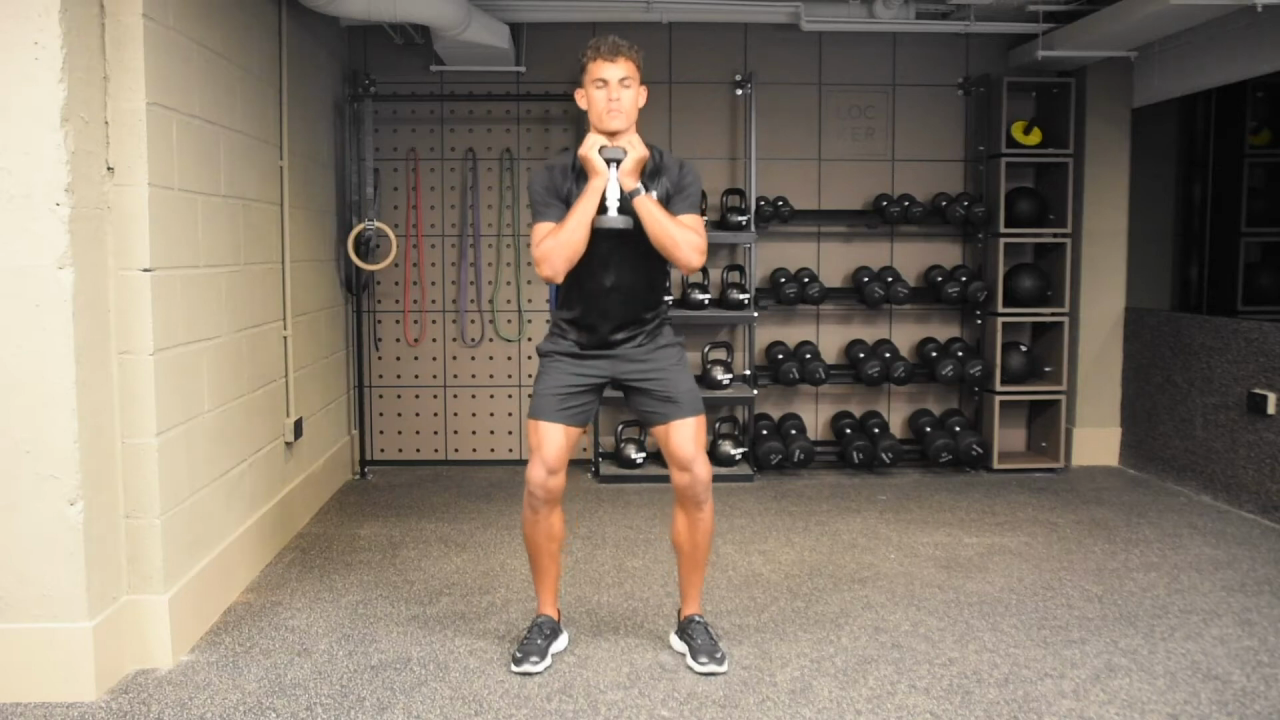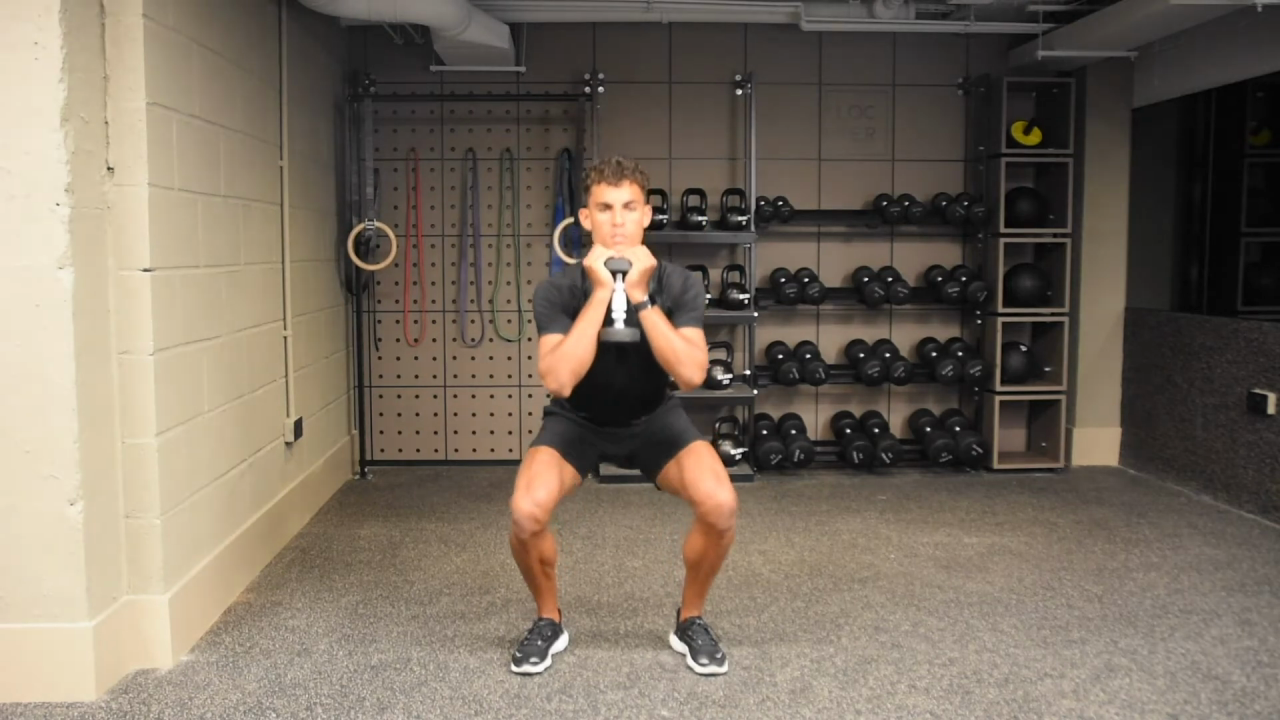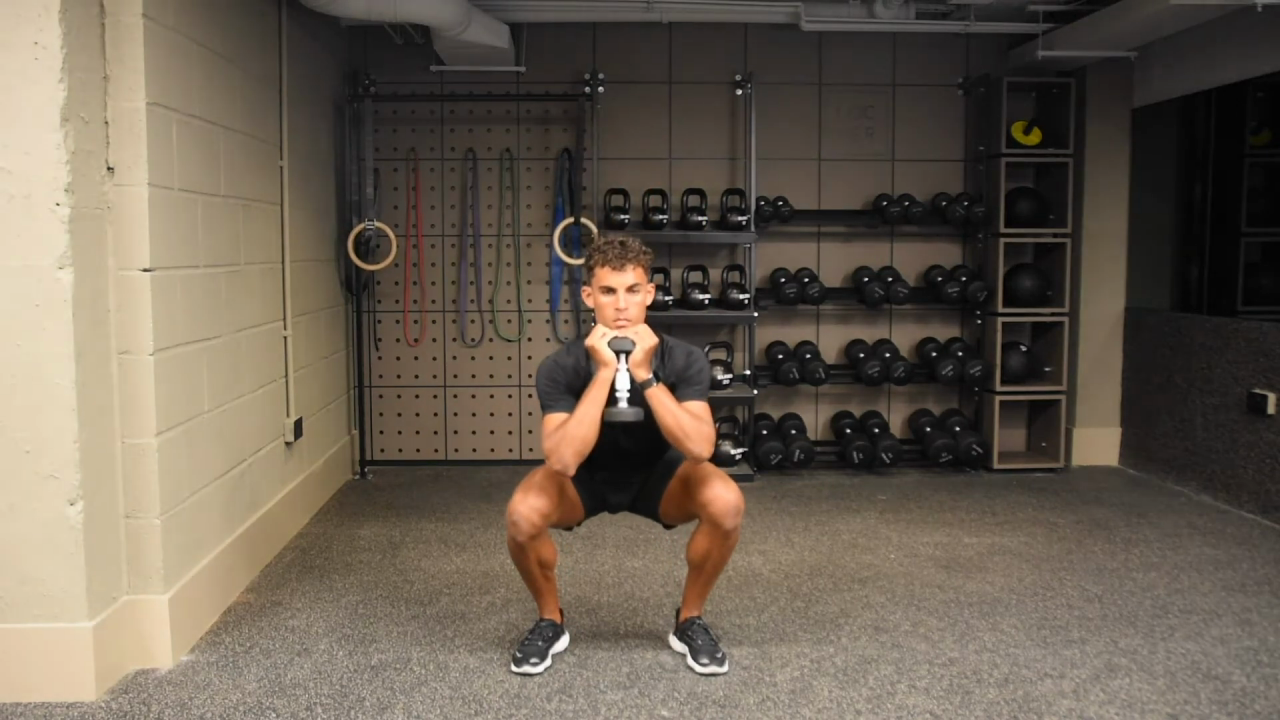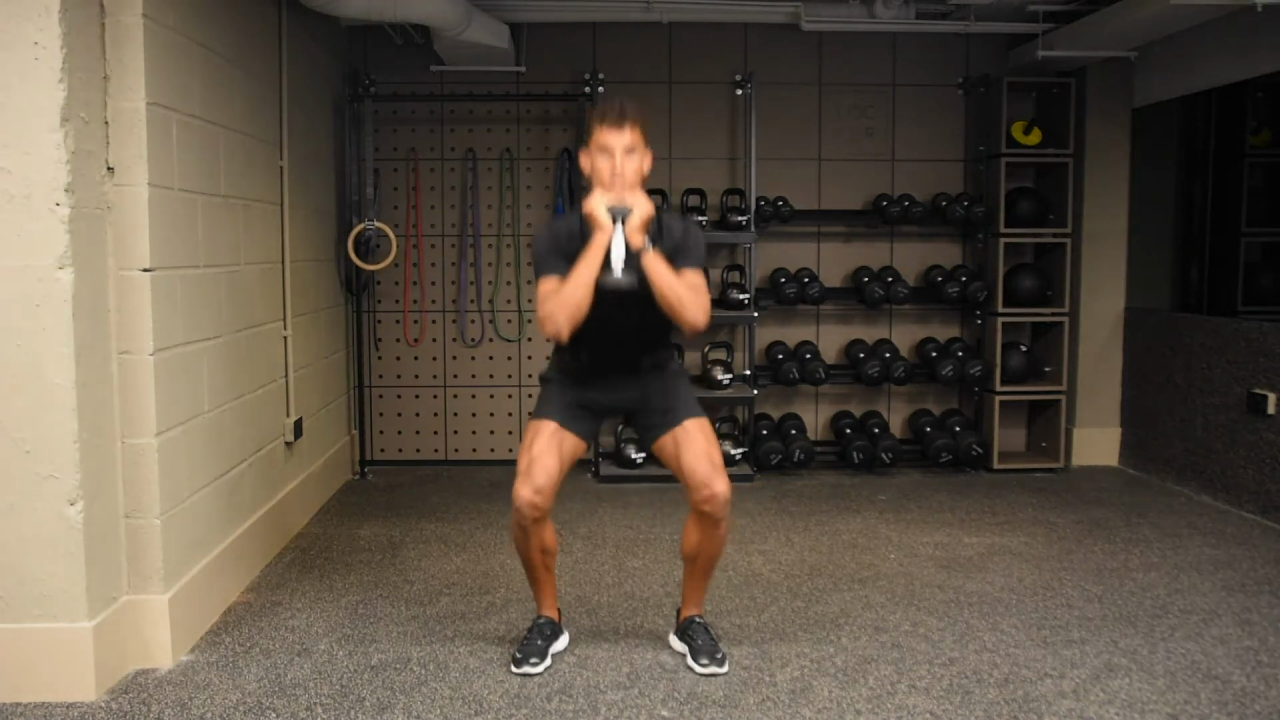
dt=1s
person 1, frame 1
left shoulder: (674, 173)
right shoulder: (553, 177)
left elbow: (691, 256)
right elbow: (550, 265)
left wrist: (632, 185)
right wrist: (596, 182)
left hip: (650, 342)
right hip: (573, 345)
left knee: (693, 476)
right knee: (543, 480)
left ankle: (691, 619)
right ankle: (547, 619)
person 1, frame 2
left shoulder: (679, 285)
right shoulder: (558, 291)
left elbow: (692, 374)
right elbow: (558, 381)
left wrist: (640, 297)
right wrist: (601, 294)
left hip: (653, 417)
right hip: (578, 419)
left knee: (720, 504)
right knee: (526, 511)
left ankle: (690, 620)
right ankle: (548, 621)
person 1, frame 3
left shoulder: (684, 359)
right shoulder: (561, 367)
left elbow: (700, 449)
right elbow: (562, 462)
left wrist: (644, 375)
right wrist: (604, 372)
left hip: (656, 471)
right hip: (586, 475)
left knee: (726, 503)
right knee: (523, 514)
left ankle: (690, 621)
right ankle: (550, 621)
person 1, frame 4
left shoulder: (677, 234)
right shoulder: (558, 236)
left elbow: (695, 317)
right elbow: (556, 326)
left wrist: (640, 242)
right wrist: (600, 237)
left hip: (655, 374)
right hip: (577, 379)
left knee: (712, 493)
right knee: (530, 499)
left ankle: (690, 620)
right ankle: (548, 620)
